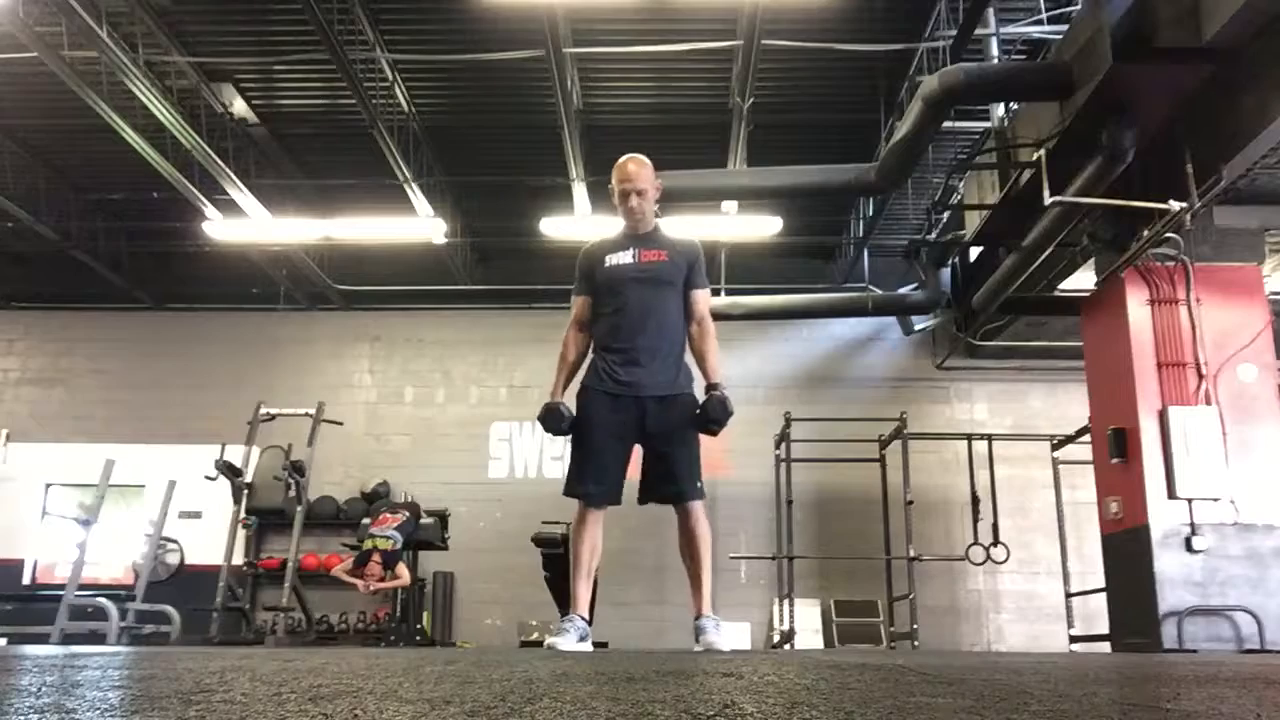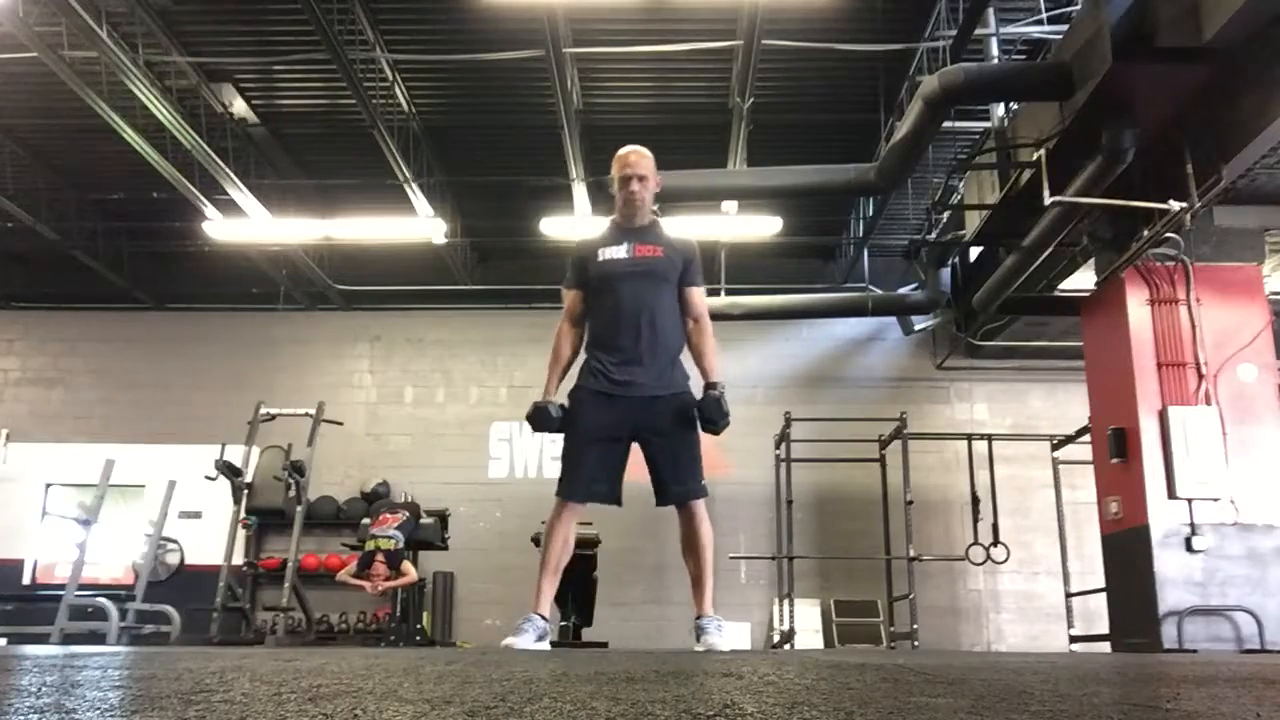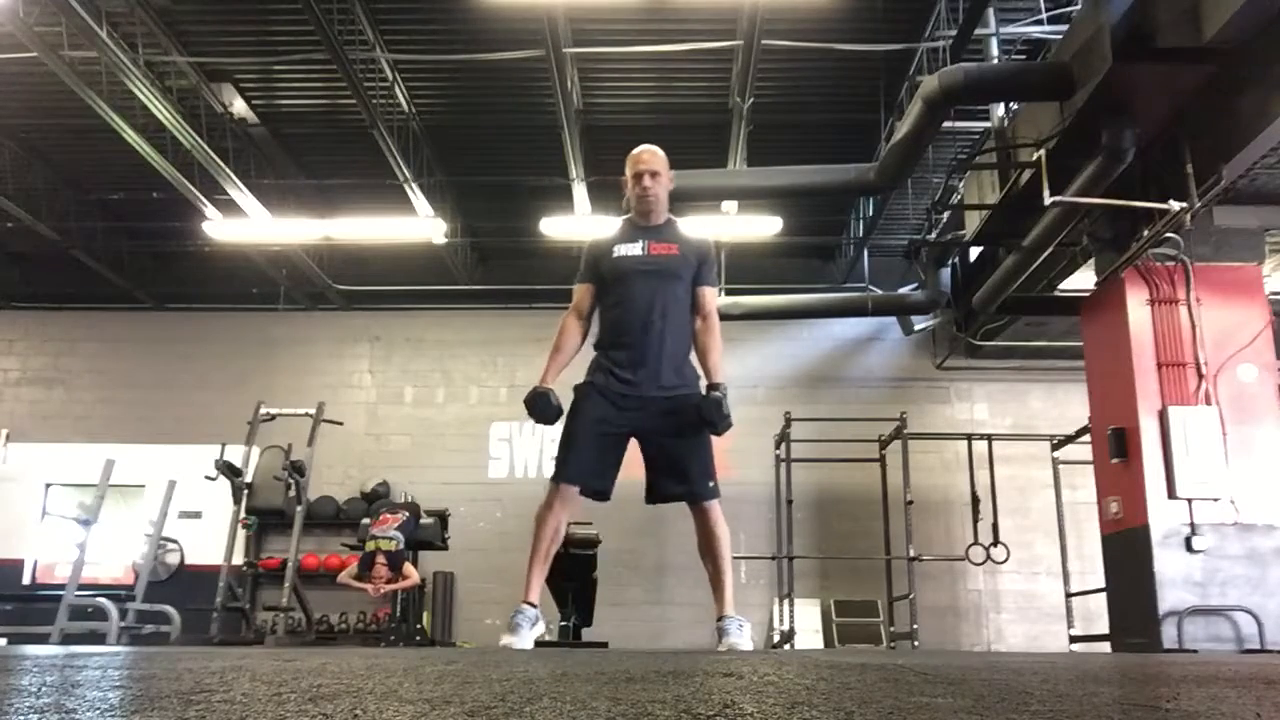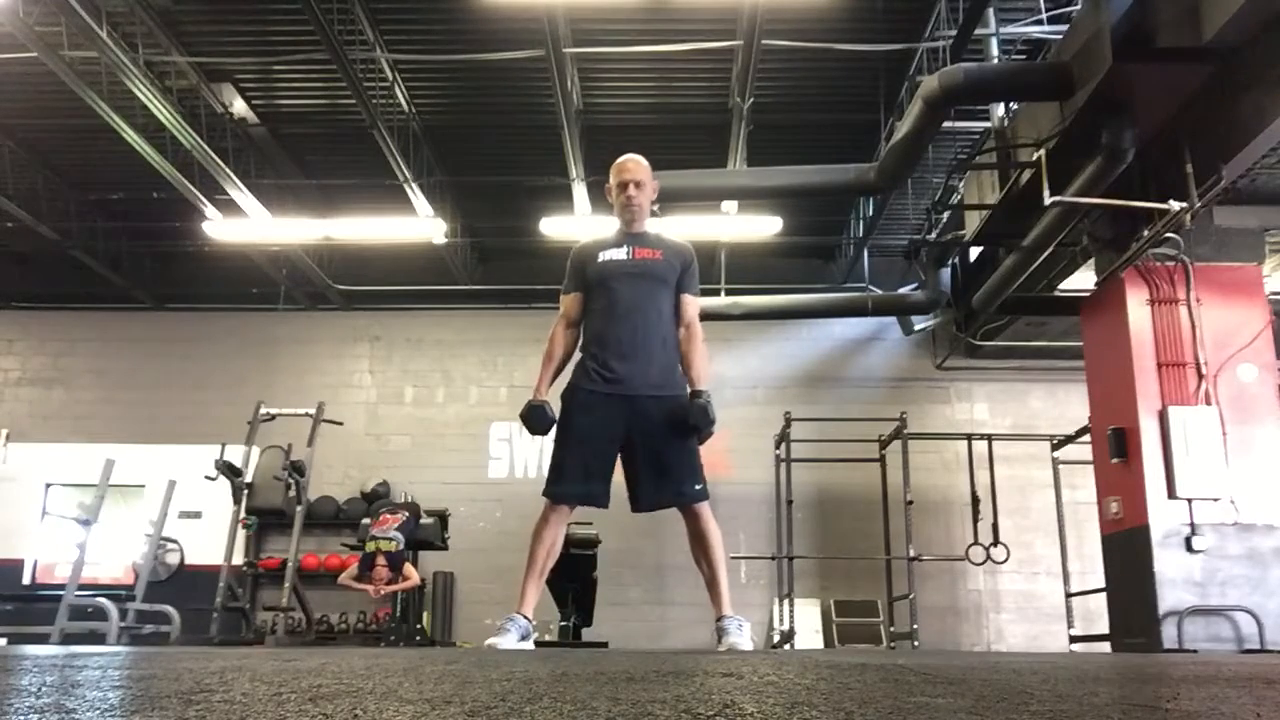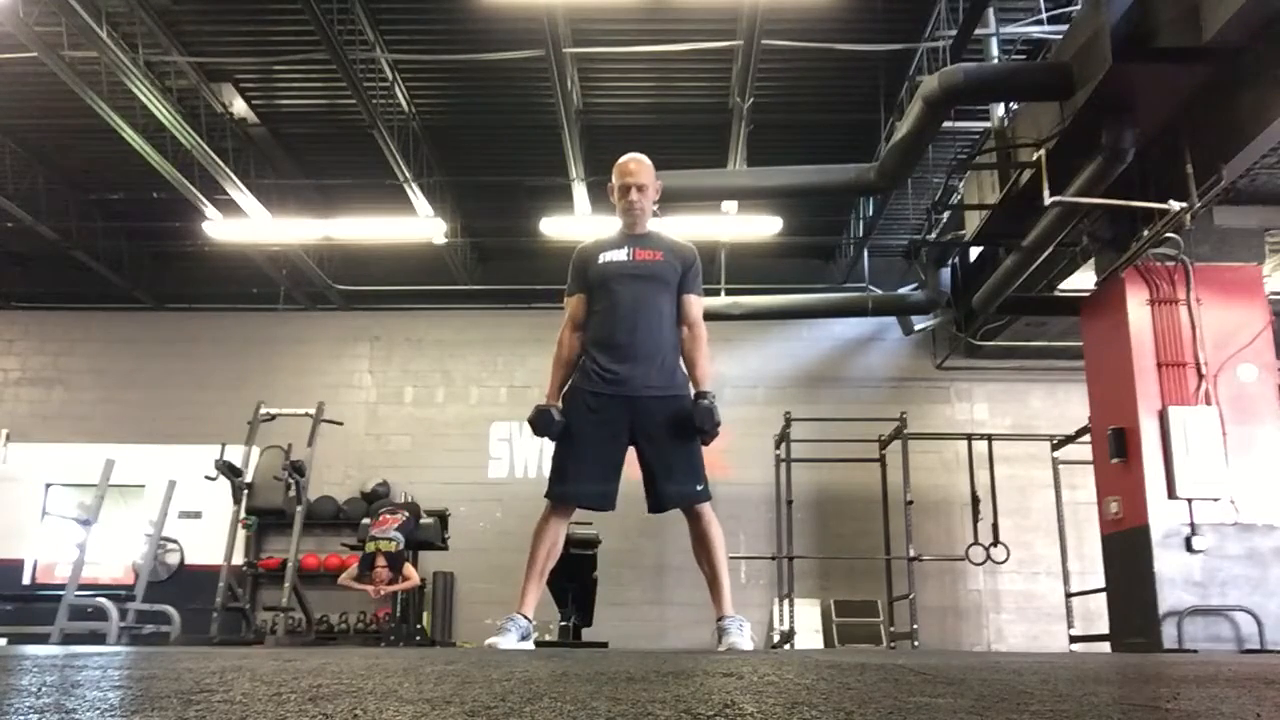
dt=0.5s
person 1, frame 1
left shoulder: (686, 252)
right shoulder: (595, 255)
left elbow: (700, 322)
right elbow: (579, 329)
left wrist: (715, 385)
right wrist: (557, 392)
left hip: (669, 394)
right hip: (605, 394)
left knee: (689, 501)
right knee: (591, 503)
left ankle: (705, 620)
right ankle: (578, 621)
person 1, frame 2
left shoulder: (681, 249)
right shoulder: (588, 251)
left elbow: (697, 320)
right elbow: (571, 325)
left wrist: (714, 385)
right wrist: (549, 391)
left hip: (666, 393)
right hip: (599, 393)
left knee: (691, 501)
right knee: (570, 500)
left ankle: (706, 620)
right ankle: (538, 619)
person 1, frame 3
left shoulder: (696, 248)
right shoulder: (601, 249)
left elbow: (706, 320)
right elbow: (578, 317)
left wrist: (716, 385)
right wrist: (545, 380)
left hip: (674, 393)
right hip: (606, 389)
left knee: (705, 500)
right knee: (563, 489)
left ankle: (728, 619)
right ankle: (529, 610)
person 1, frame 4
left shoulder: (679, 254)
right shoulder: (586, 254)
left elbow: (689, 328)
right elbow: (567, 326)
left wrist: (699, 392)
right wrist: (540, 390)
left hip: (661, 395)
right hip: (593, 395)
left knee: (695, 503)
right knee: (559, 502)
left ankle: (727, 619)
right ankle: (521, 620)
person 1, frame 5
left shoulder: (681, 254)
right shoulder: (589, 254)
left elbow: (693, 329)
right elbow: (573, 330)
left wrist: (704, 394)
right wrist: (552, 396)
left hip: (664, 396)
right hip: (595, 397)
left knee: (697, 504)
right knee: (561, 503)
left ankle: (729, 620)
right ankle: (521, 621)
